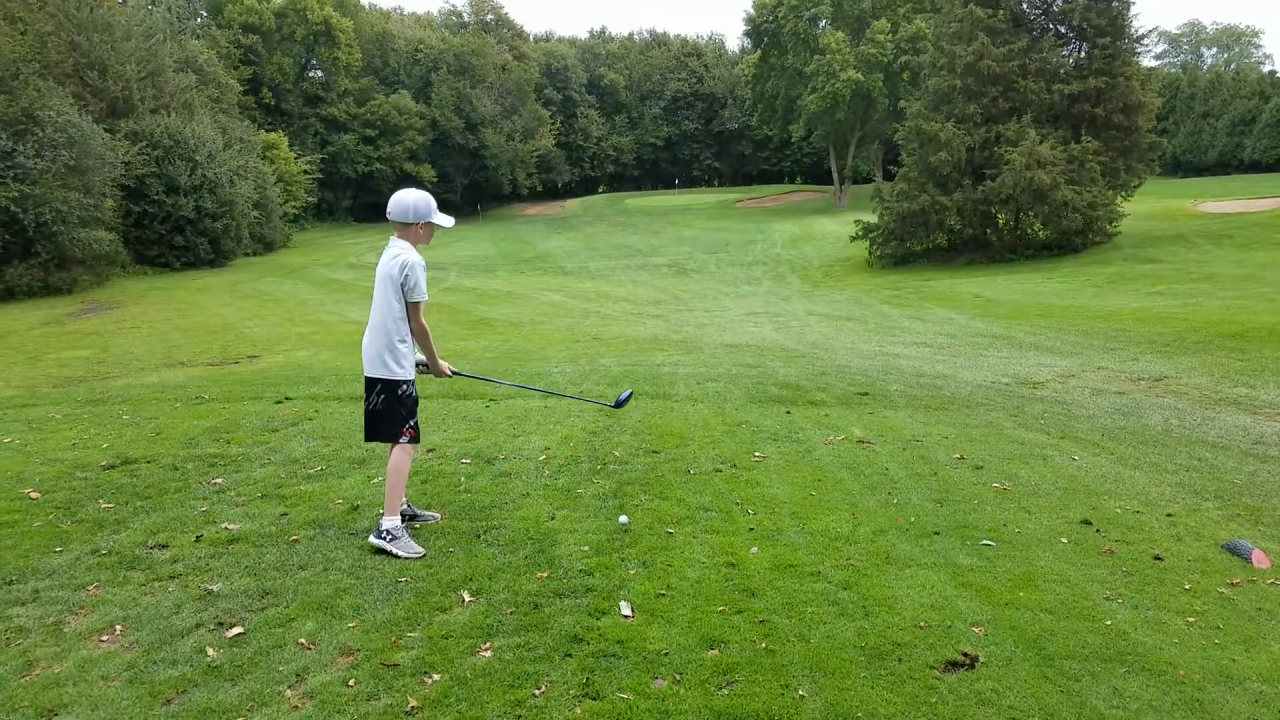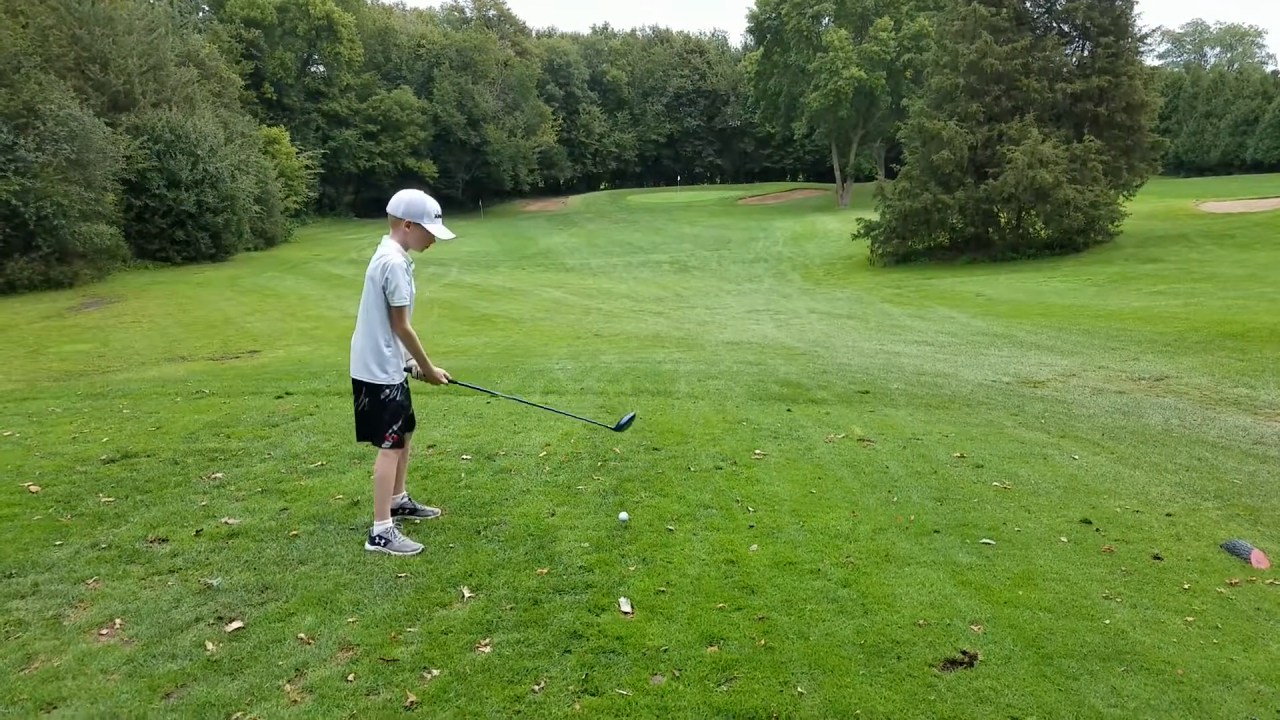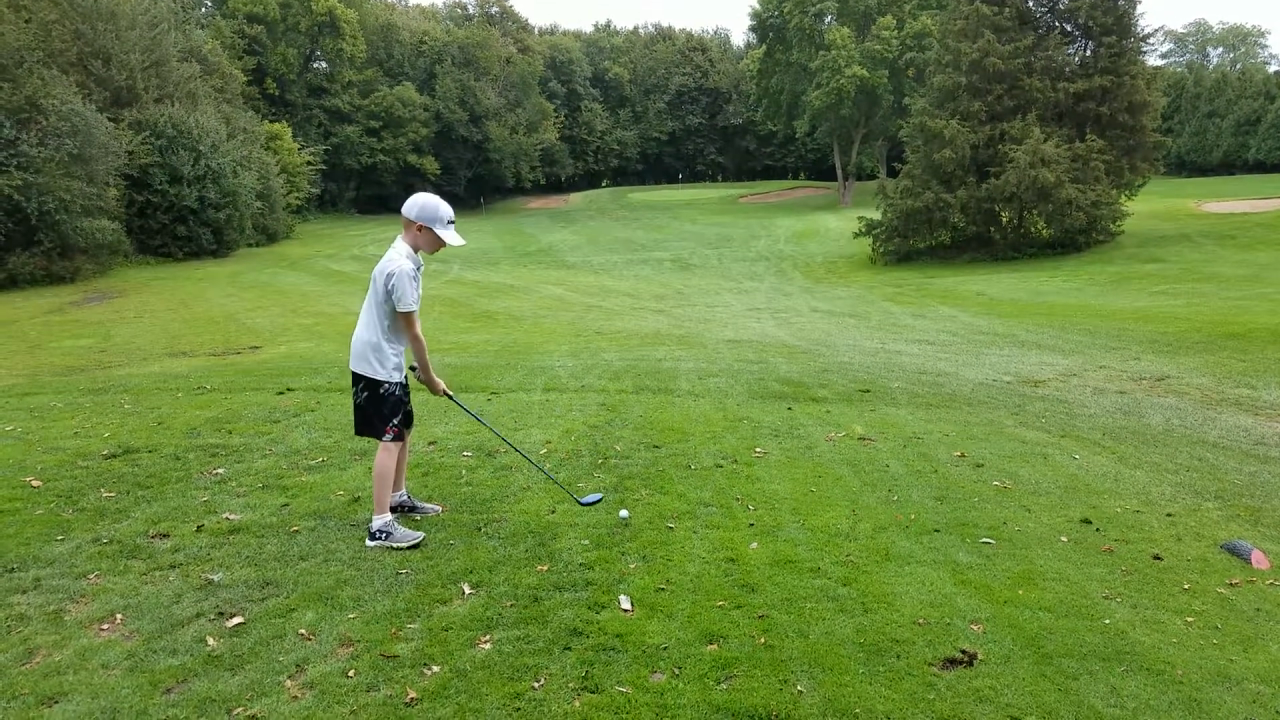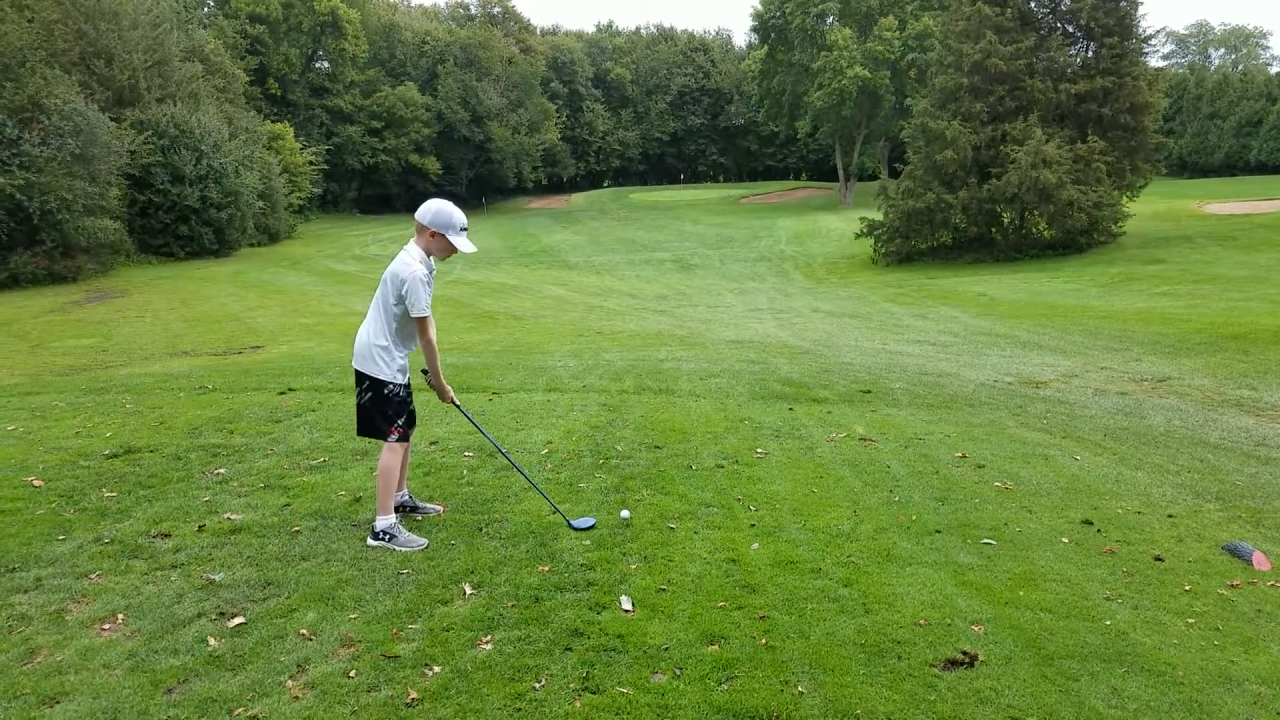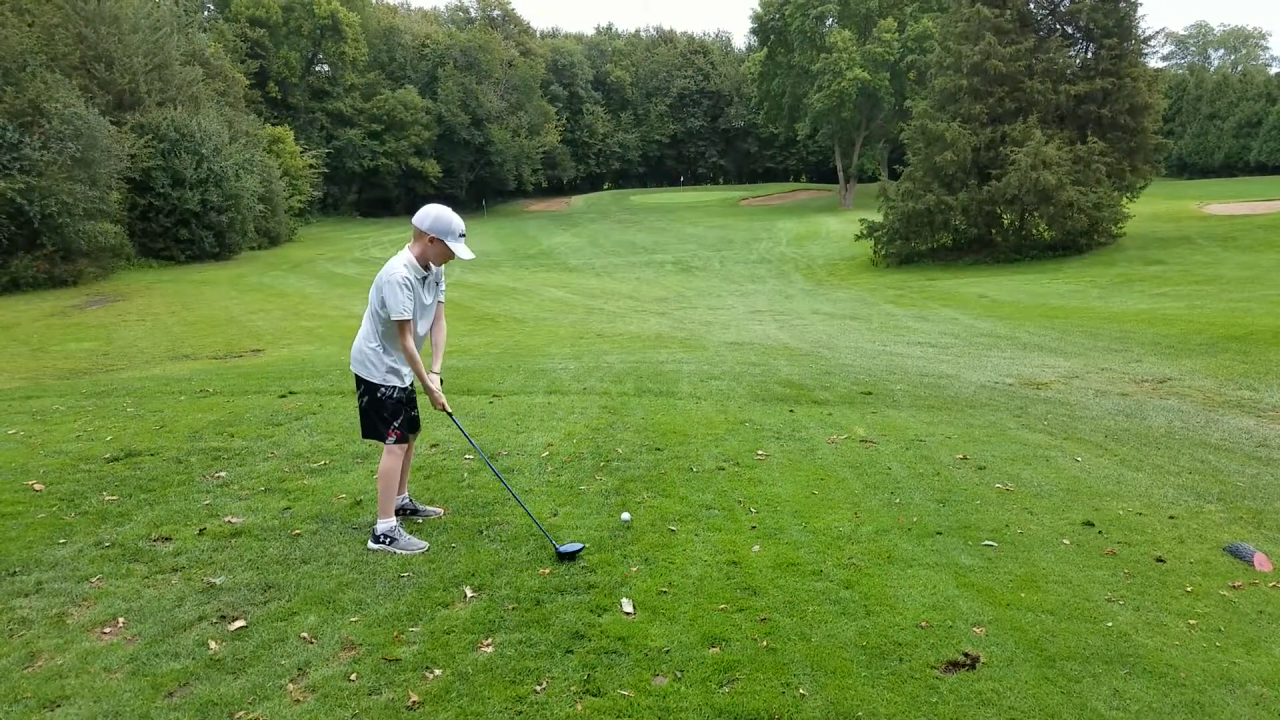
dt=0.4s
person 1, frame 1
left shoulder: (390, 255)
right shoulder: (411, 261)
right elbow: (417, 323)
left wrist: (418, 357)
right wrist: (435, 362)
left hip: (382, 360)
right hip: (393, 365)
left knee: (400, 438)
right knee: (405, 442)
left ankle: (398, 506)
right ankle: (389, 527)
person 1, frame 2
left shoulder: (390, 257)
right shoulder: (394, 263)
right elbow: (402, 327)
left wrist: (412, 362)
right wrist: (427, 368)
left hip: (386, 363)
right hip: (379, 368)
left knee: (404, 432)
right knee: (390, 445)
left ankle: (398, 498)
right ankle: (381, 532)
person 1, frame 3
left shoulder: (406, 259)
right shoulder: (401, 268)
right elbow: (412, 330)
left wrist: (421, 368)
right wrist: (429, 377)
left hip: (388, 360)
right hip: (377, 362)
left knee: (403, 429)
right knee: (391, 438)
left ankle: (398, 497)
right ankle: (381, 525)
person 1, frame 4
left shoulder: (419, 261)
right shoulder: (414, 272)
left elbow: (426, 325)
right elbow: (426, 334)
left wrist: (433, 373)
right wrist: (439, 382)
left hip: (391, 359)
right hip: (380, 362)
left knee: (406, 430)
right knee: (395, 439)
left ankle: (399, 497)
right ankle: (384, 526)
person 1, frame 5
left shoulder: (434, 270)
right shoulder: (398, 275)
left elbow: (438, 321)
right elbow: (405, 339)
left wrist: (435, 372)
right wrist: (428, 385)
left hip: (400, 366)
right hip: (378, 367)
left knee: (409, 434)
right knee: (395, 442)
left ankle: (401, 499)
right ankle: (385, 529)
